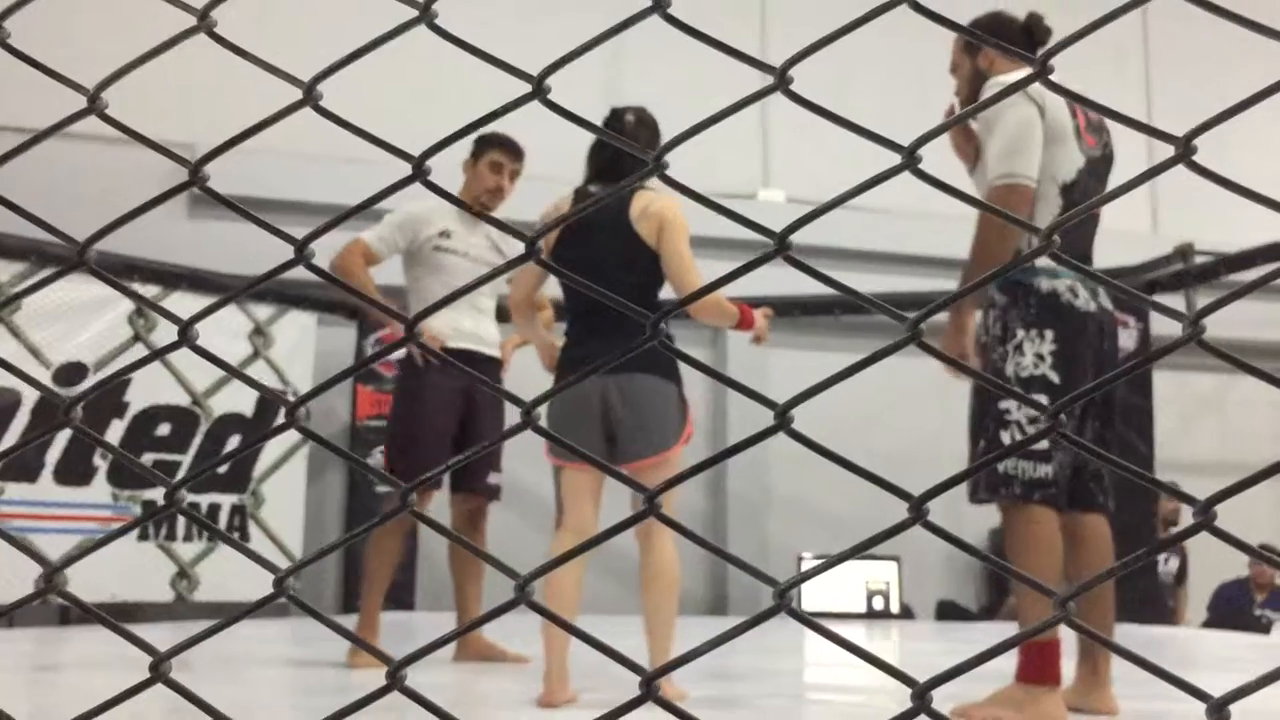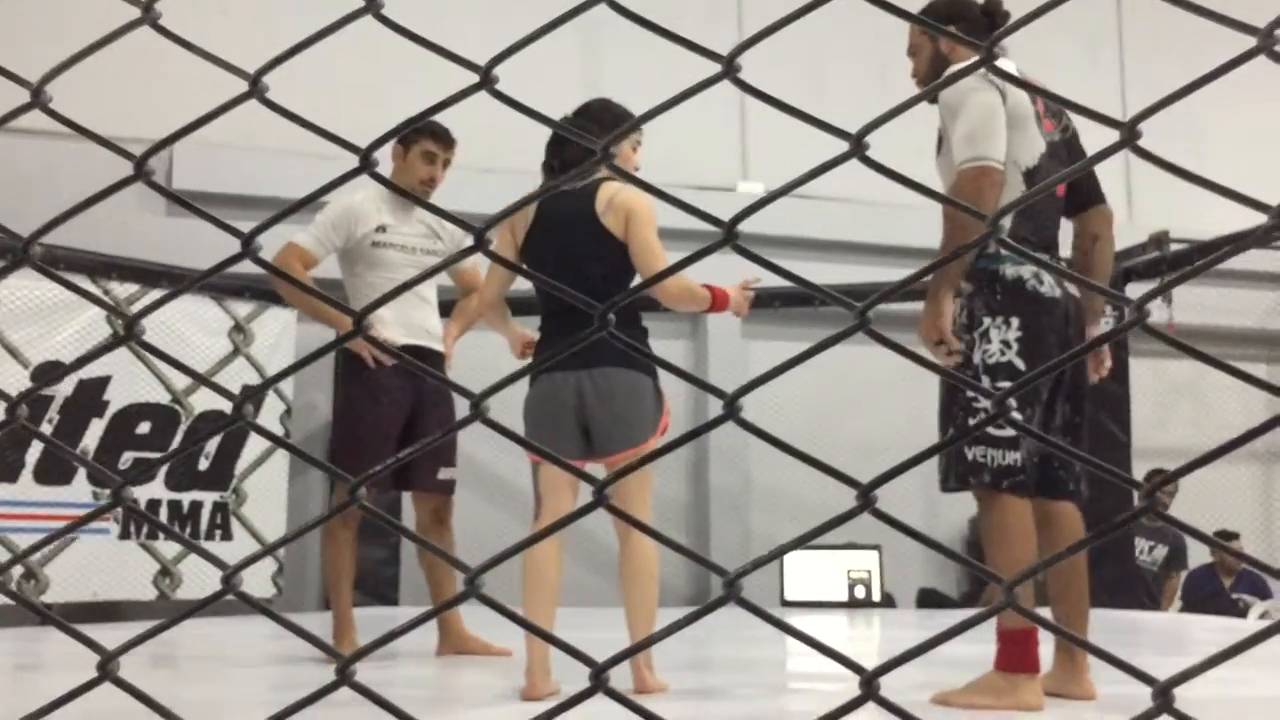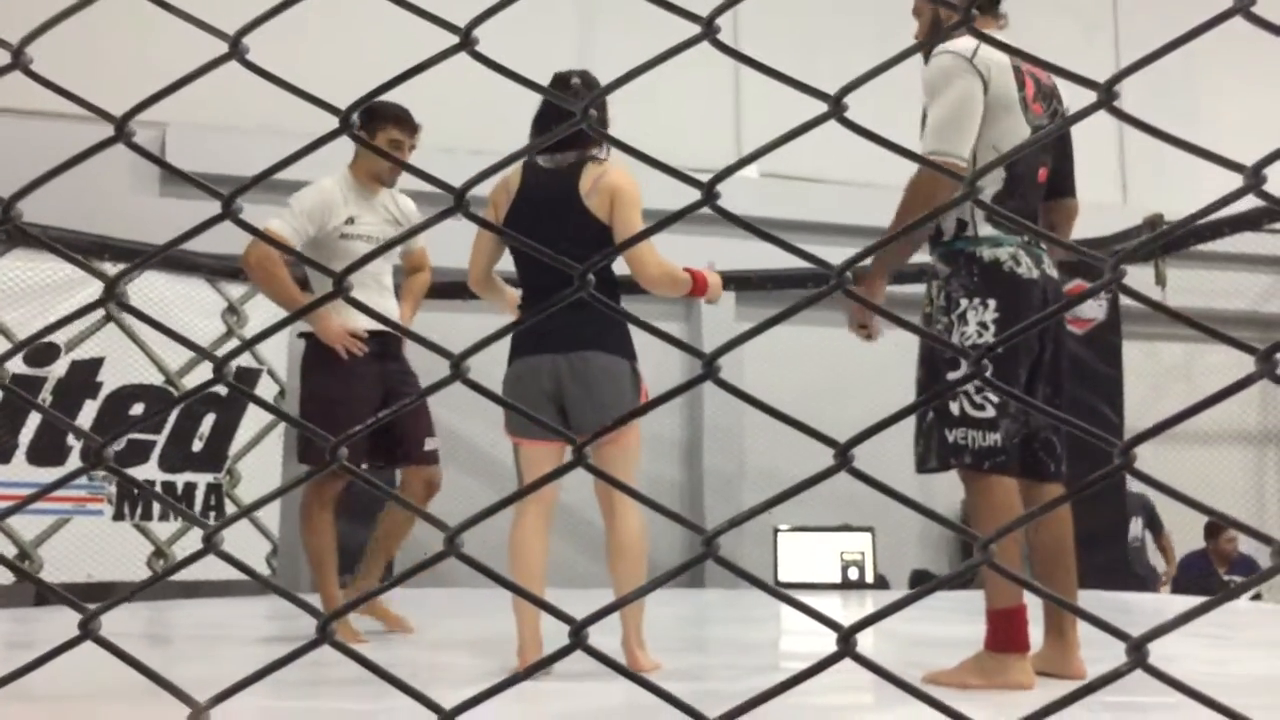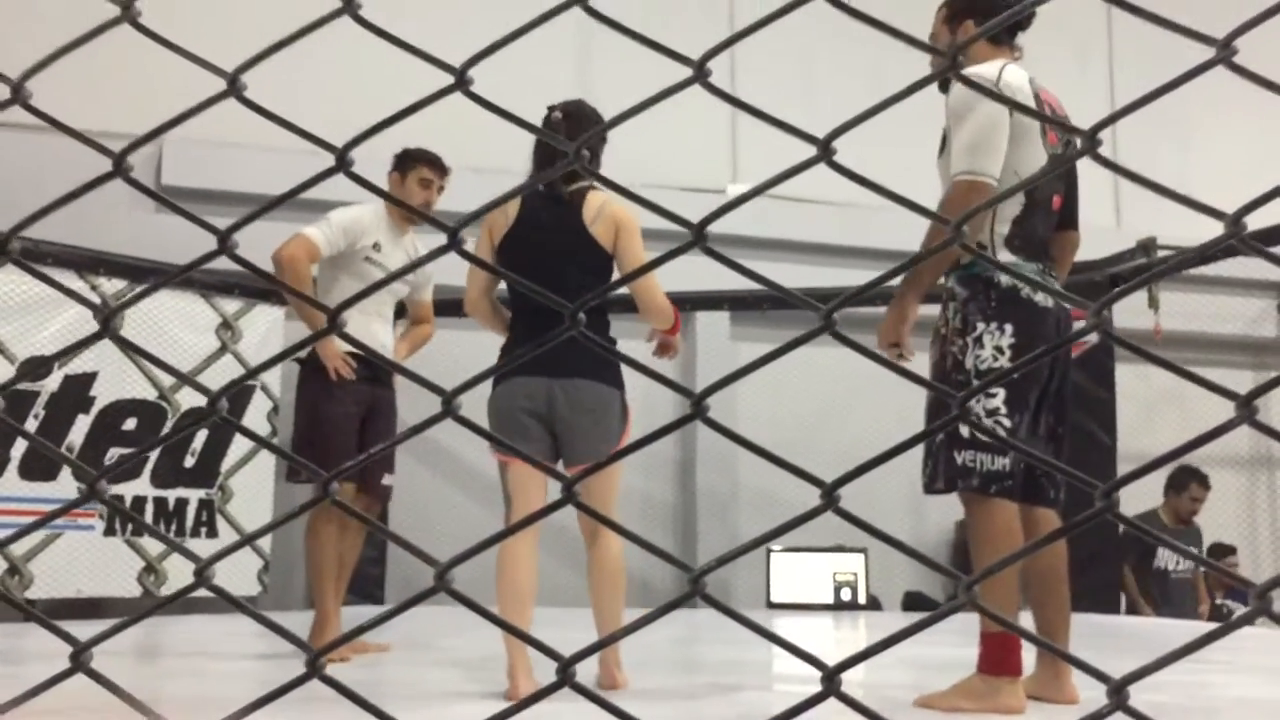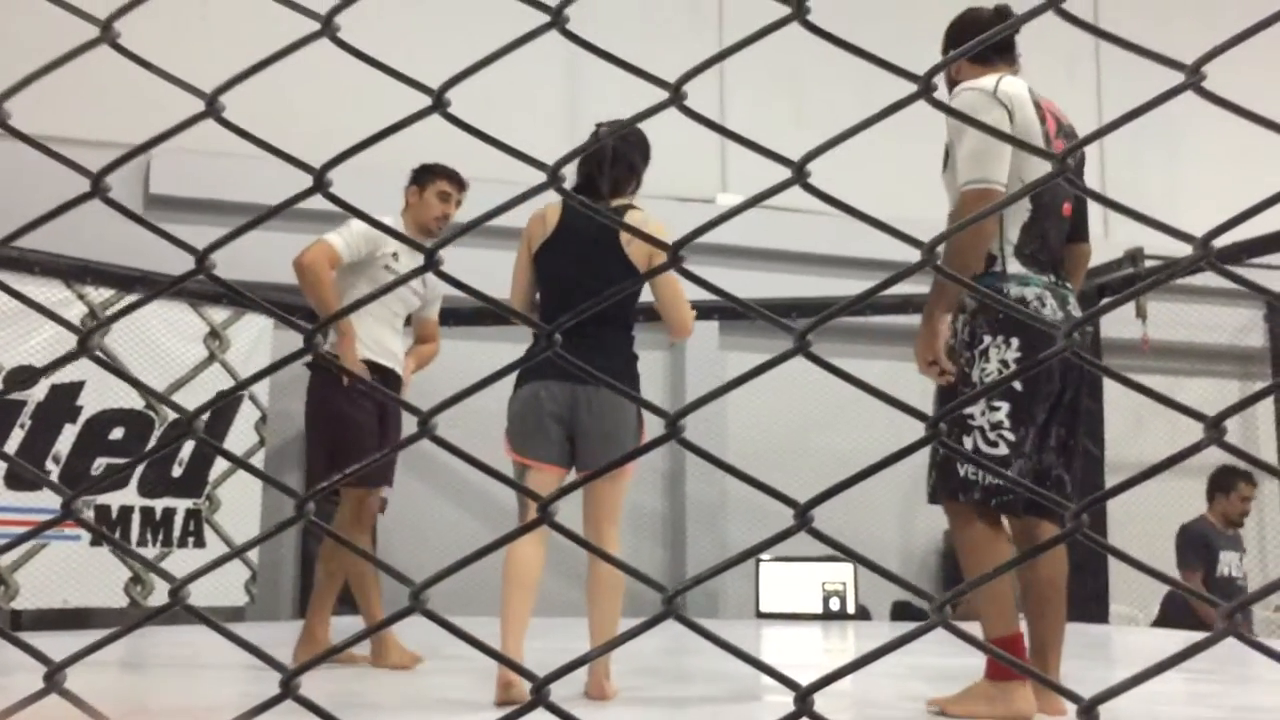
dt=0.7s
person 1, frame 1
left shoulder: (1009, 94)
right shoulder: (1082, 117)
left elbow: (1011, 207)
left wrist: (962, 307)
right wrist: (974, 158)
left hip: (1035, 308)
right hip: (1087, 309)
left knee: (1026, 490)
right knee: (1081, 498)
person 1, frame 2
left shoulder: (971, 81)
right shoulder: (1041, 100)
left elbow: (979, 187)
right elbow: (1097, 224)
left wrist: (939, 292)
right wrist: (1089, 323)
left hip: (1002, 295)
right hip: (1052, 296)
left knee: (997, 479)
right knee: (1052, 485)
left ankle: (1017, 672)
right ankle: (1072, 665)
person 1, frame 3
left shoulder: (958, 58)
right shoulder: (1039, 78)
left elbow: (942, 178)
right elbow: (1062, 204)
left wrist: (874, 273)
left hip: (978, 277)
right hip: (1036, 279)
left knee: (984, 460)
right knee: (1037, 464)
left ankle: (1005, 651)
right ankle: (1061, 643)
person 1, frame 4
left shoulder: (979, 83)
right shoulder: (1049, 106)
left elbow: (969, 199)
left wrist: (907, 296)
left hip: (992, 301)
right hip: (1042, 307)
left knee: (986, 483)
right knee: (1034, 490)
person 1, frame 5
left shoulder: (978, 95)
right shoulder: (1056, 119)
left elbow: (980, 204)
left wrist: (935, 313)
left hip: (1003, 313)
right hip: (1055, 318)
left knee: (970, 493)
right knee: (1035, 504)
person 2, frame 1
left shoulder: (560, 212)
right shoulder: (657, 208)
left elbow: (519, 303)
right elbow: (695, 300)
left wrist: (544, 345)
right wrist: (749, 319)
left hip: (579, 379)
right hip: (646, 378)
left knee: (573, 529)
right knee: (656, 530)
left ankle: (555, 677)
right ankle: (662, 675)
person 2, frame 2
left shoulder: (528, 208)
right shoulder: (625, 199)
left elbow: (488, 301)
right elbow: (666, 289)
right wrist: (724, 298)
left hip: (553, 374)
right hip: (621, 372)
left knee: (549, 521)
right knee: (634, 521)
left ankle: (538, 671)
right ankle: (643, 667)
person 2, frame 3
left shoulder: (511, 183)
right shoulder: (610, 178)
left elbow: (478, 277)
right elbow: (648, 273)
right wrist: (703, 283)
left hip: (532, 354)
right hip: (600, 351)
left knee: (534, 503)
right knee: (621, 500)
left ankle: (529, 647)
right ankle: (634, 645)
person 2, frame 4
left shoulder: (505, 209)
right shoulder: (610, 211)
left elbow: (476, 301)
right elbow: (651, 304)
right wrist: (671, 328)
left hip: (520, 380)
right hip: (590, 380)
left knee: (522, 523)
right knee: (601, 528)
left ankle: (519, 670)
right ankle: (611, 663)
person 2, frame 5
left shoulder: (545, 218)
right shoulder: (645, 230)
left elbow: (520, 307)
right elbow: (681, 326)
right wrist: (641, 315)
left hip: (541, 383)
right hip: (610, 388)
left knee: (530, 523)
right knee: (603, 534)
left ankle: (509, 664)
right ankle: (600, 673)
person 3, frame 1
left shoulder: (510, 244)
right shoulder: (423, 217)
left elbow: (542, 309)
right elbow: (346, 263)
left wrist: (514, 343)
right wrist: (397, 324)
left hip: (486, 374)
right hip: (432, 365)
left knee: (473, 507)
right knee: (408, 502)
left ankle: (470, 635)
right ankle: (366, 634)
person 3, frame 2
left shoulder: (445, 228)
right shoulder: (355, 210)
left elbow: (476, 291)
right elbow: (284, 268)
left wrist: (452, 334)
right wrist: (347, 326)
left hip: (430, 368)
right hip: (374, 364)
left knee: (436, 503)
right knee: (352, 500)
left ankle: (452, 631)
right ankle: (344, 633)
person 3, frame 3
left shoulder: (403, 208)
right shoulder: (322, 199)
left elbow: (419, 269)
right elbow: (257, 258)
left wrist: (404, 316)
right wrist: (316, 317)
left hip: (391, 353)
right hip: (341, 351)
left knee: (422, 477)
right knee: (329, 480)
left ankle: (366, 590)
right ankle: (333, 608)
person 3, frame 4
left shoulder: (418, 257)
right shoulder: (353, 221)
left elbow: (424, 321)
right elbow: (287, 257)
left wrist: (399, 351)
right wrist: (322, 333)
left hip: (380, 379)
right hip: (335, 370)
left knee: (366, 502)
right knee: (336, 494)
left ankle: (334, 626)
right ankle: (325, 626)
person 3, frame 5
left shoulder: (430, 274)
right shoulder: (371, 232)
left elbow: (428, 340)
right elbow: (309, 262)
left wrist: (408, 366)
right wrist: (343, 335)
left hip: (387, 388)
right hip: (347, 379)
left knee: (355, 512)
right knee: (360, 504)
left ankle: (314, 636)
right ankle: (382, 638)
